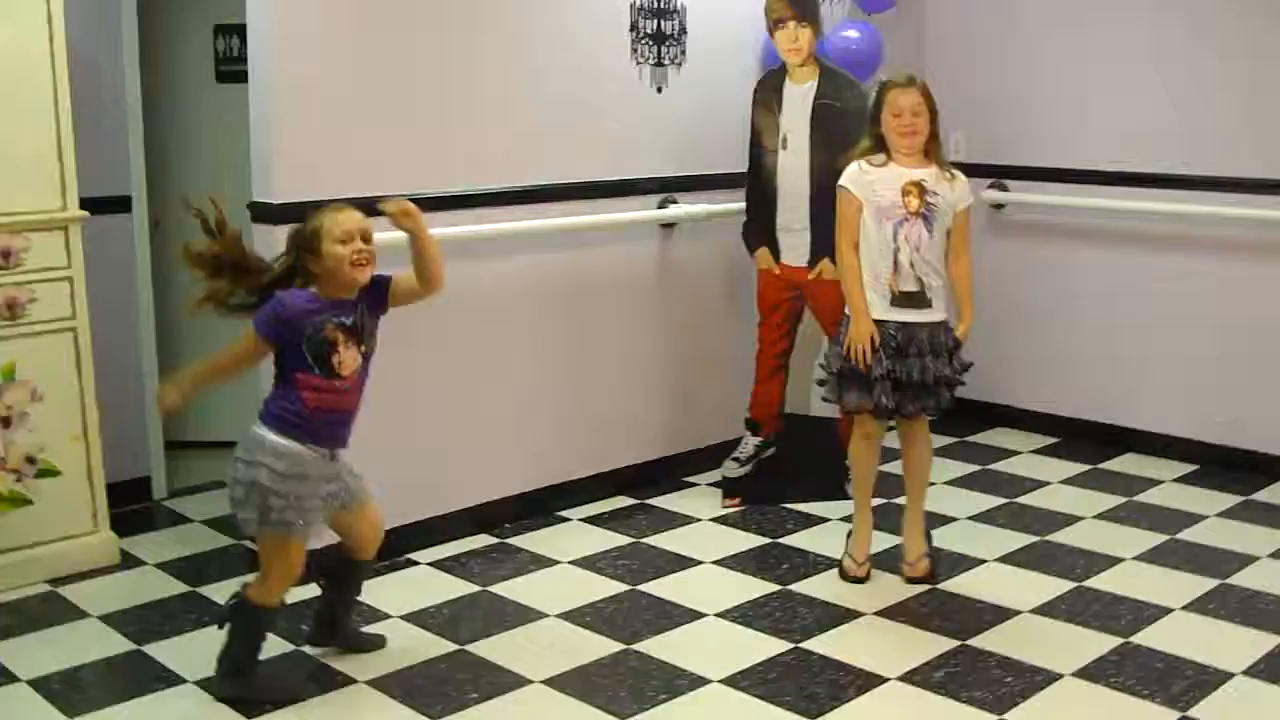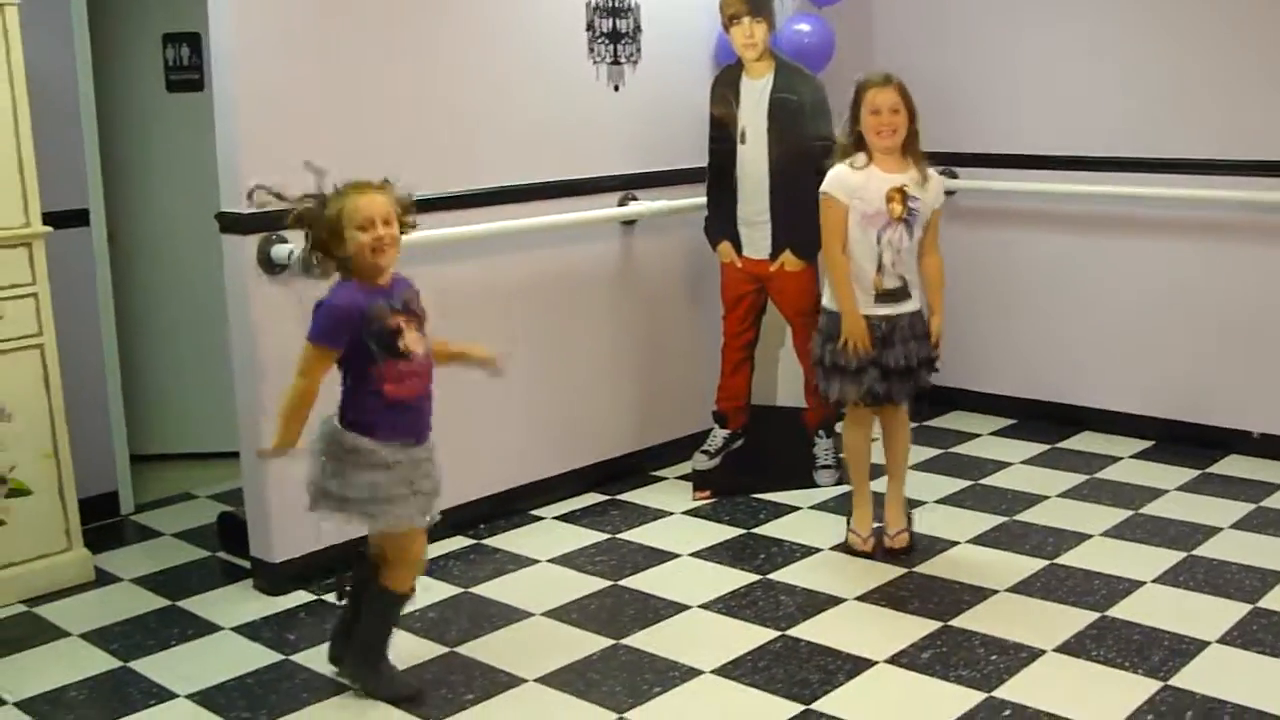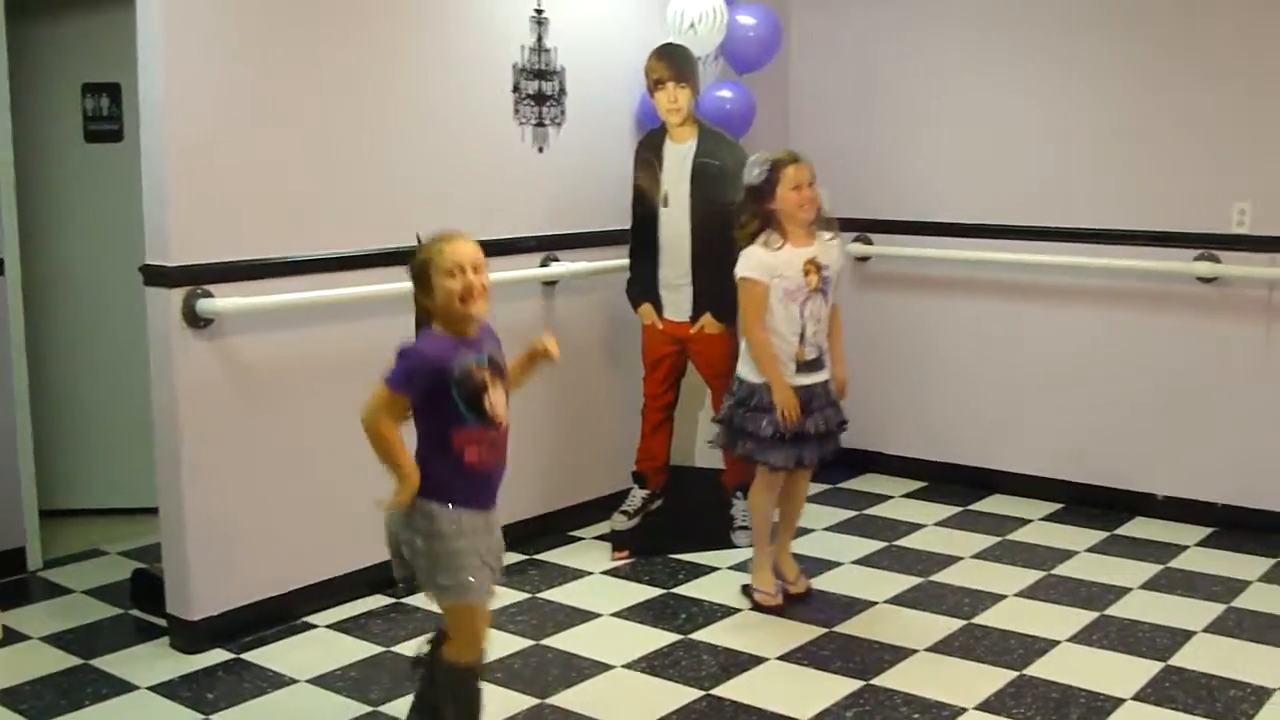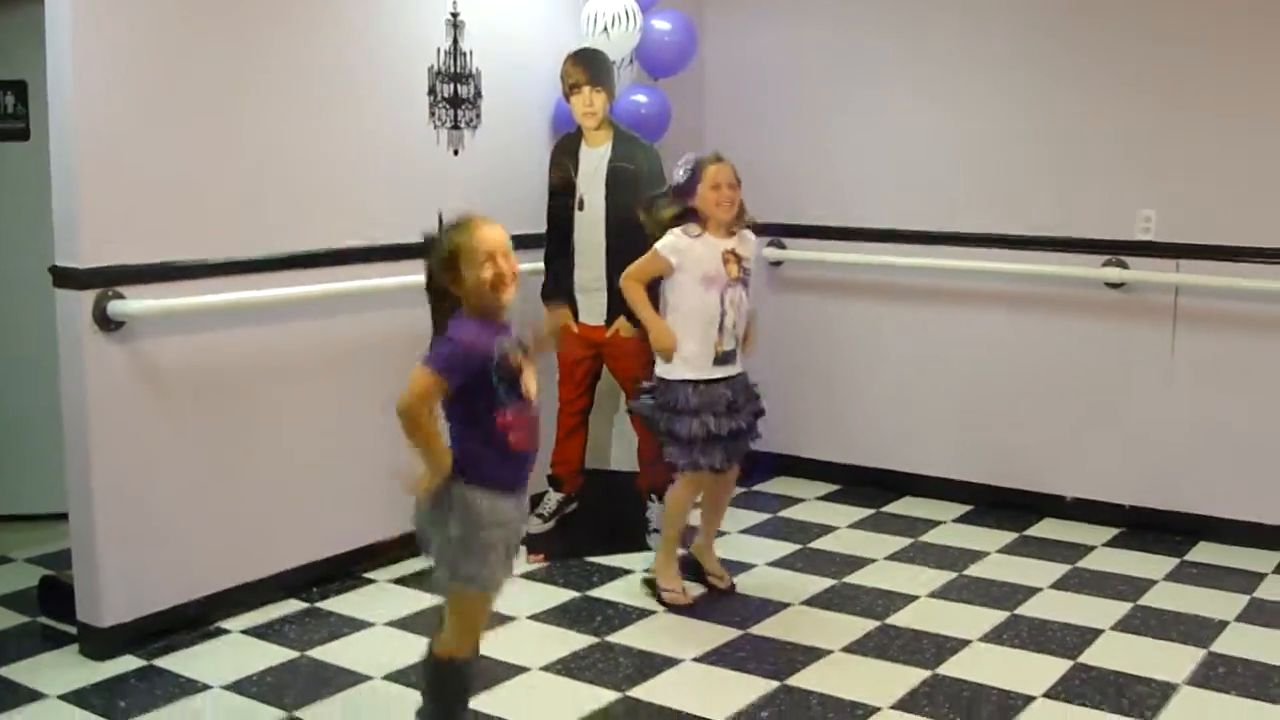
dt=1s
person 1, frame 1
left shoulder: (368, 293)
right shoulder: (291, 305)
left elbow: (429, 282)
right elbow: (237, 357)
left wrist: (414, 227)
right wrist: (181, 388)
left hip: (325, 452)
right hip: (284, 451)
left knee: (368, 534)
right knee: (283, 570)
left ankle: (333, 622)
right ankle: (234, 671)
person 1, frame 2
left shoulder: (402, 287)
right shoulder: (343, 303)
right elbow: (308, 376)
left wrist: (463, 354)
right wrist: (285, 437)
left hip: (409, 444)
right hip: (370, 448)
left knee: (387, 551)
right knee: (409, 556)
left ankle: (347, 644)
right ankle: (364, 662)
person 1, frame 3
left shoulder: (482, 332)
right shoulder: (427, 352)
right elbow: (376, 415)
left wrist: (531, 359)
right wrist: (406, 480)
left hip: (473, 506)
right hip: (441, 511)
left knee: (464, 626)
right knee: (469, 633)
person 1, frame 4
left shoulder: (494, 324)
right shoulder: (465, 337)
right elbow: (411, 403)
right wrist: (440, 464)
left hip: (503, 492)
right hip: (473, 498)
left knee: (471, 620)
right knee: (464, 627)
person 2, frame 1
left shoulder: (845, 94)
right shoulder: (766, 90)
right elbow: (756, 170)
left wrist: (842, 253)
right wrist: (756, 241)
left hip: (827, 258)
right hip: (777, 255)
right knee: (770, 349)
left ankle: (856, 443)
right ankle: (760, 434)
person 2, frame 2
left shoulder: (803, 87)
right shoulder: (724, 86)
left elbow: (821, 169)
right elbow: (717, 164)
left wrist: (804, 243)
right wrist: (718, 233)
left hip: (788, 248)
right hip: (738, 246)
left knee: (811, 344)
right knee: (736, 341)
left ankle: (822, 433)
right ankle: (729, 426)
person 2, frame 3
left shoulder: (725, 152)
right shoulder: (648, 150)
left elbow: (741, 235)
right elbow: (640, 228)
left wrist: (723, 307)
right wrist: (640, 297)
left hip: (709, 311)
right hip: (659, 309)
left knee: (729, 405)
right knee: (656, 402)
left ankle: (739, 494)
right ankle: (648, 486)
person 2, frame 4
left shoulder: (640, 156)
right shoulder: (564, 153)
left elbow: (655, 237)
right elbow: (555, 232)
left wrist: (637, 310)
right wrist: (553, 299)
left hip: (624, 313)
right hip: (572, 312)
right knee: (570, 406)
left ankle: (654, 496)
right ankle: (562, 490)
person 3, frame 1
left shoulder: (952, 183)
right shoulder: (861, 175)
left elbow: (958, 258)
right elbow: (847, 250)
left wrist: (966, 319)
right wrist: (859, 316)
left hip: (928, 324)
right hip: (875, 324)
left knee: (916, 425)
right knee: (868, 426)
left ankle: (914, 530)
right ankle: (860, 530)
person 3, frame 2
left shoulder: (927, 181)
right shoulder: (843, 177)
left elbow: (930, 254)
right elbow: (834, 252)
left wrist: (937, 312)
right wrist: (851, 314)
left hip: (904, 315)
right hip: (853, 315)
left knee: (896, 407)
right knee: (859, 408)
left ankle: (896, 505)
right ankle: (862, 508)
person 3, frame 3
left shoulder: (830, 247)
right shoulder: (758, 256)
right elbow: (752, 327)
left wrist: (838, 365)
right wrist: (779, 384)
left hip: (811, 381)
right hip: (765, 384)
left knee: (801, 471)
right knee: (771, 471)
left ankle: (783, 552)
right ankle: (764, 568)
person 3, frame 4
left shoulder: (745, 243)
right shoulder: (681, 244)
right elbow: (630, 280)
left wrist: (747, 324)
right wrist: (657, 327)
left hip: (730, 376)
right hip: (685, 378)
left knee: (728, 471)
right knee: (693, 473)
left ankle: (703, 549)
right ankle: (665, 560)
